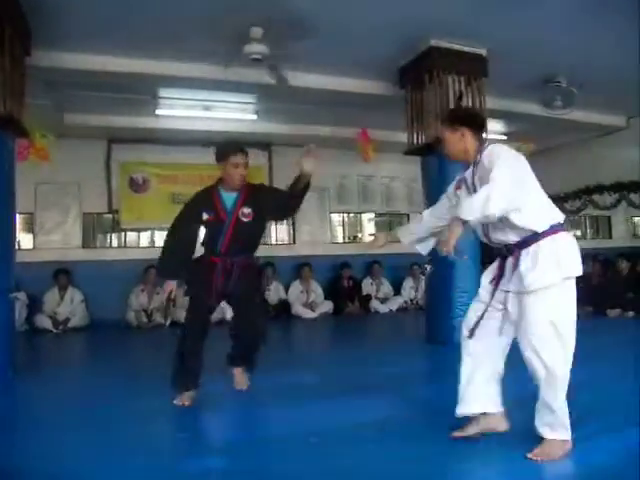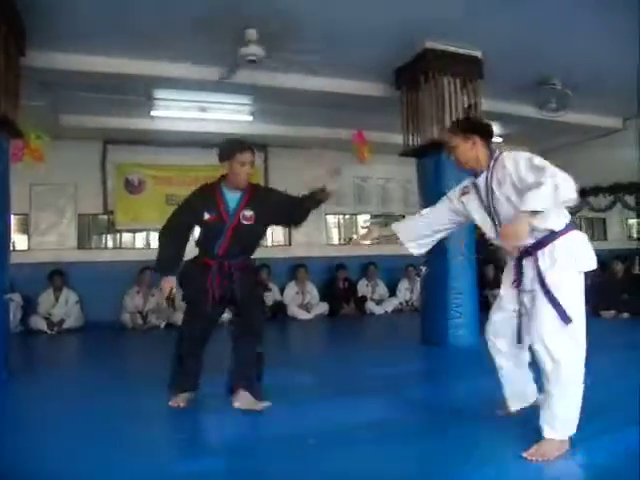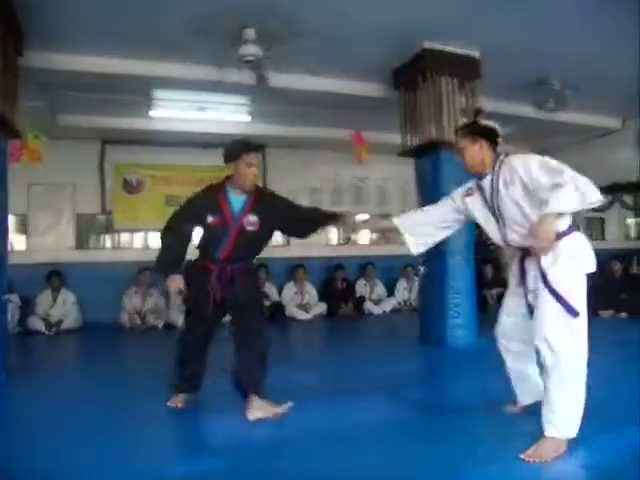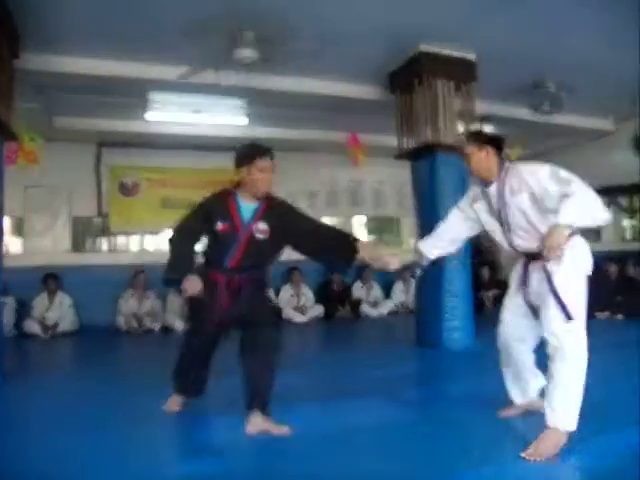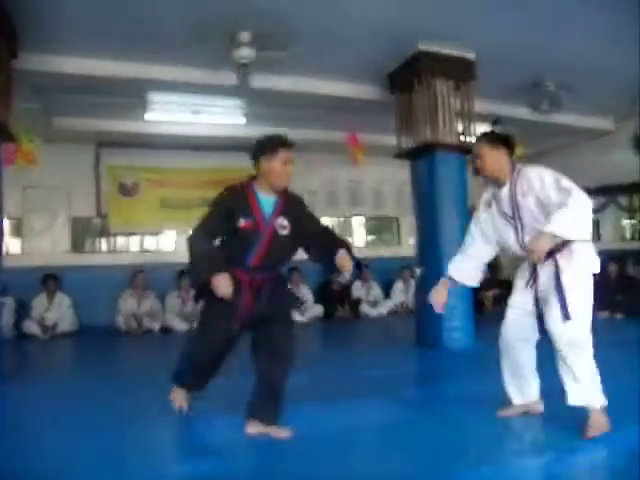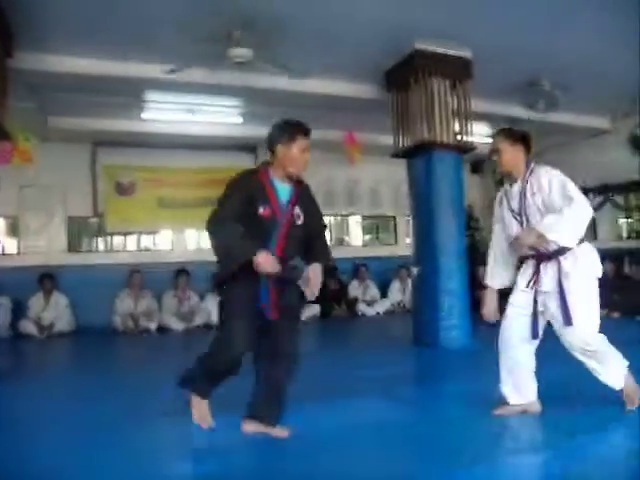
dt=0.1s
person 1, frame 1
left shoulder: (499, 157)
right shoulder: (467, 179)
left elbow: (502, 191)
right elbow: (438, 213)
left wrist: (458, 221)
right wrist: (394, 237)
left hip: (543, 256)
right hip: (512, 260)
left knee: (544, 347)
right knee: (480, 335)
left ankle: (556, 433)
right ankle: (489, 413)
person 1, frame 2
left shoulder: (514, 163)
right shoulder: (469, 191)
left elbow: (557, 184)
right elbow: (434, 217)
left wrist: (521, 216)
right wrist: (389, 229)
left hip: (558, 254)
right hip: (524, 262)
left knee: (556, 343)
right knee: (501, 332)
left ankle: (557, 434)
right ankle: (524, 398)
person 1, frame 3
left shoulder: (522, 166)
right shoulder: (473, 193)
left elbow: (574, 184)
right elbow: (437, 215)
left wrist: (550, 216)
right wrist: (391, 225)
left hip: (560, 255)
right hip: (527, 262)
left knee: (558, 339)
right knee: (511, 334)
left ankle: (558, 432)
right ankle: (532, 394)
person 1, frame 4
left shoulder: (528, 175)
right shoulder: (476, 199)
left elbow: (577, 193)
right elbow: (450, 230)
left wrist: (560, 227)
left hip: (562, 260)
right hip: (528, 267)
left knee: (563, 339)
right knee: (512, 335)
left ankle: (558, 428)
right ankle: (528, 397)
person 1, frame 5
left shoulder: (536, 177)
right shoulder: (491, 201)
left elbow: (577, 202)
right elbow: (477, 246)
left wrist: (548, 235)
right wrist: (447, 282)
left hip: (569, 259)
right hip: (535, 267)
left knee: (569, 335)
right knee: (514, 334)
left ankle: (594, 407)
right ankle: (527, 398)
person 1, frame 6
left shoulder: (548, 178)
right shoulder: (504, 196)
left elbow: (579, 209)
right elbow: (500, 246)
left wrist: (537, 233)
right wrist: (491, 290)
left hip: (571, 263)
right hip: (536, 268)
left knee: (579, 335)
right knee: (513, 333)
right ankle: (523, 397)
person 2, frame 1
left shoulder: (259, 196)
right shoulder: (204, 200)
left elbow: (288, 204)
right elbow: (179, 235)
left wrist: (303, 177)
right wrist: (171, 274)
left hip: (242, 271)
right hip: (208, 271)
left knee: (251, 324)
right knee: (194, 328)
left ankle: (239, 364)
right ankle: (187, 387)
person 2, frame 2
left shoulder: (262, 198)
right shoulder: (203, 197)
left elbow: (295, 210)
right elbow: (173, 231)
left wrist: (320, 194)
right wrist: (168, 271)
left hip: (241, 274)
right hip: (206, 273)
left knee: (250, 330)
right knee: (193, 333)
left ankle: (244, 391)
right ankle: (183, 389)
person 2, frame 3
left shoulder: (267, 202)
right shoulder: (206, 199)
left elbow: (300, 219)
right elbow: (174, 231)
left wrist: (338, 218)
right wrist: (173, 270)
left hip: (242, 280)
right hip: (205, 278)
left knee: (253, 334)
right knee: (196, 337)
left ankle: (254, 401)
right ankle: (184, 388)
person 2, frame 4
left shoulder: (278, 212)
right shoulder: (217, 204)
left elbow: (316, 234)
right elbow: (183, 236)
left wrist: (358, 248)
right wrist: (187, 273)
left hip: (250, 289)
right hip: (212, 288)
left knee: (264, 344)
right knee: (199, 344)
left ankle: (257, 414)
right ankle: (182, 392)
person 2, frame 5
left shoulder: (293, 205)
right shoulder: (234, 198)
left elbow: (319, 238)
right elbow: (202, 238)
left wrist: (340, 252)
right wrist: (214, 273)
left hip: (269, 290)
right hip: (230, 288)
left knee: (278, 351)
right knee: (210, 345)
left ankle: (261, 418)
right ankle: (184, 385)
person 2, frame 6
left shoulder: (303, 193)
right shoulder: (246, 184)
left elbow: (314, 234)
right elbow: (221, 225)
left wrist: (316, 263)
right wrist: (255, 254)
left hip: (281, 282)
right hip: (245, 280)
left knee: (282, 351)
right knee: (233, 347)
left ankle: (259, 417)
right ankle: (199, 389)
